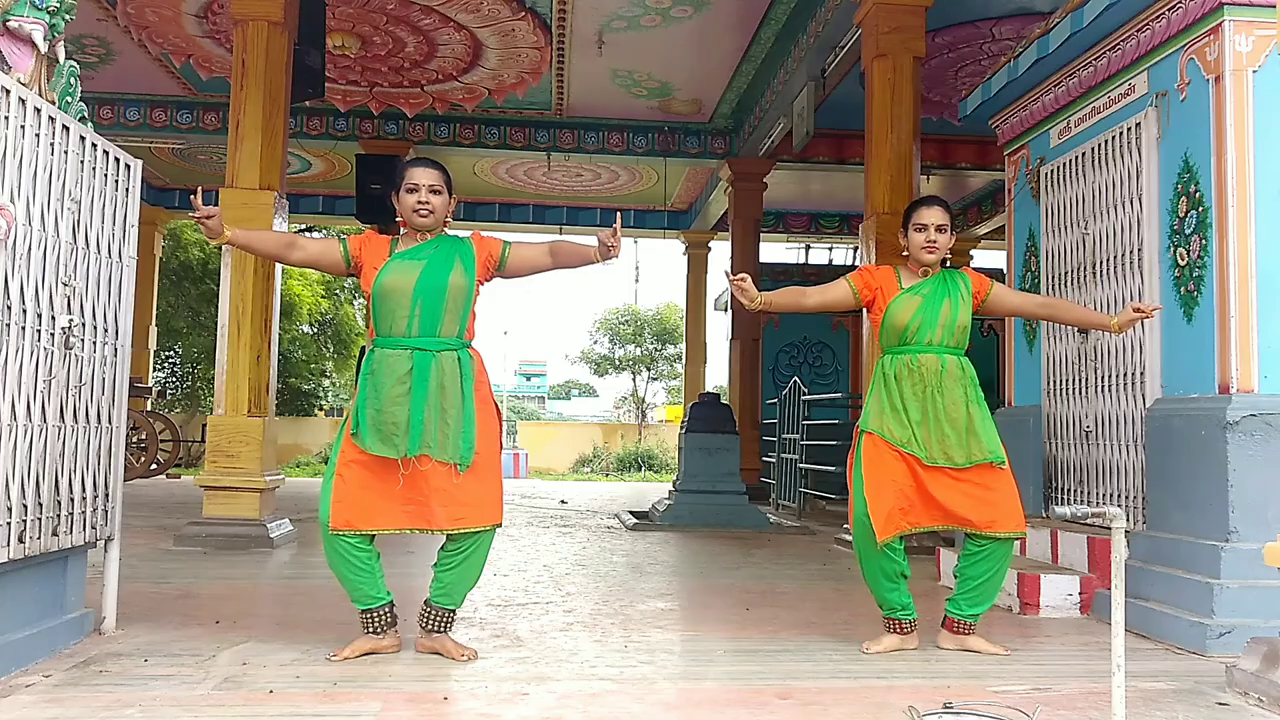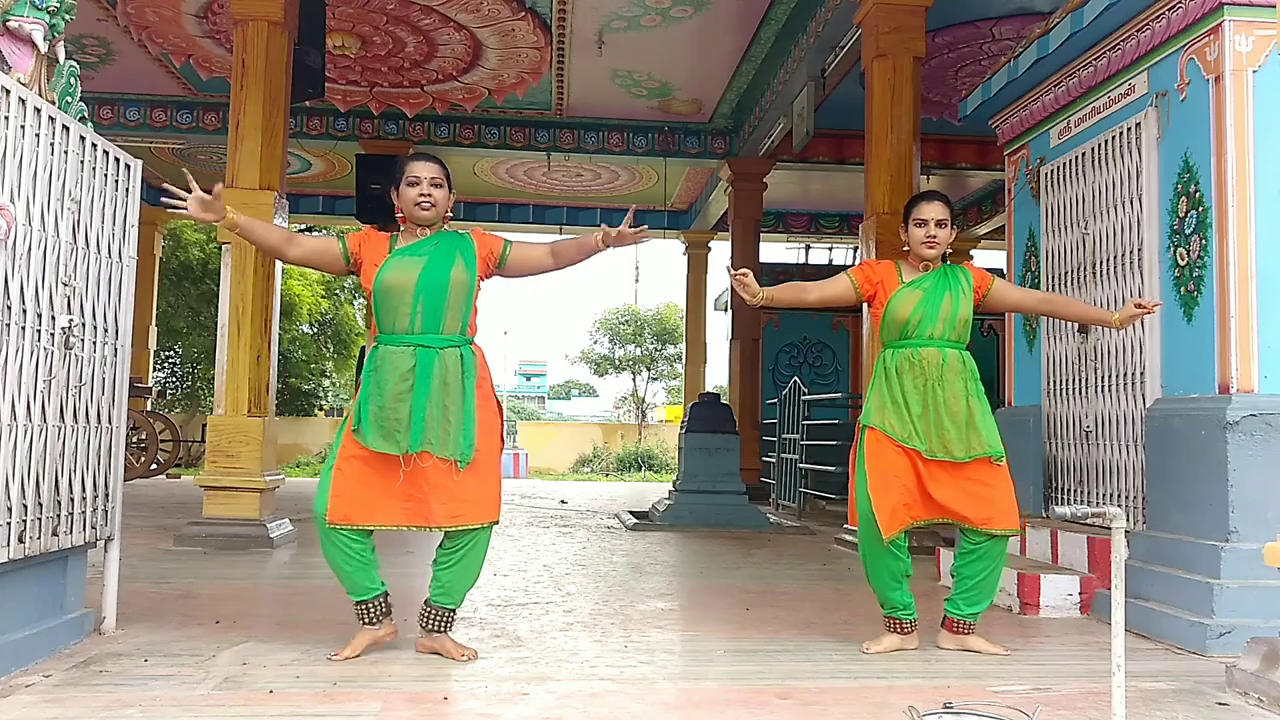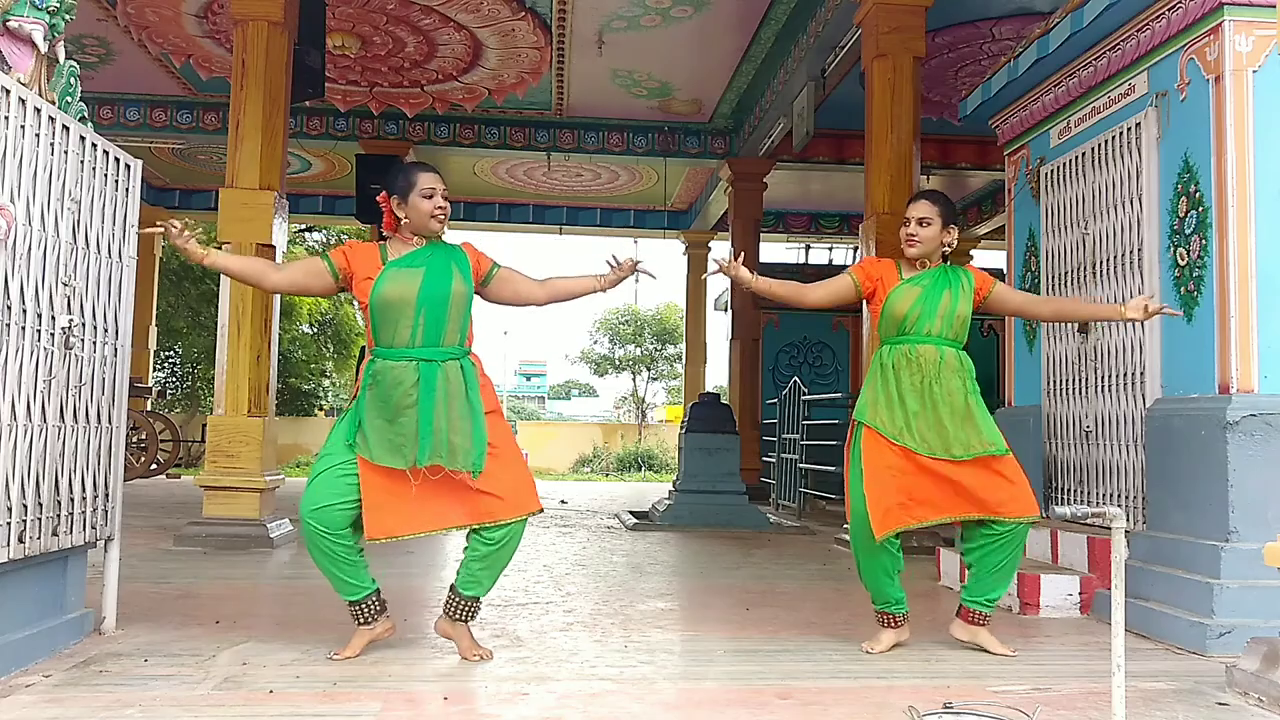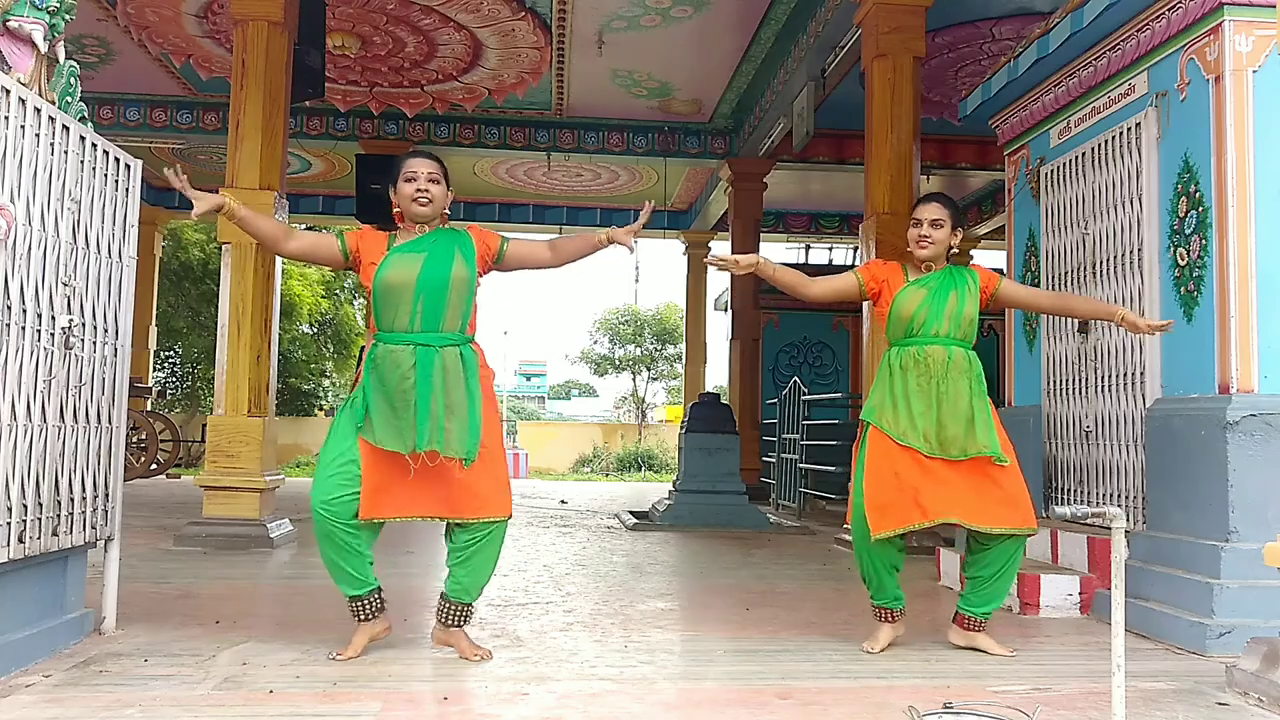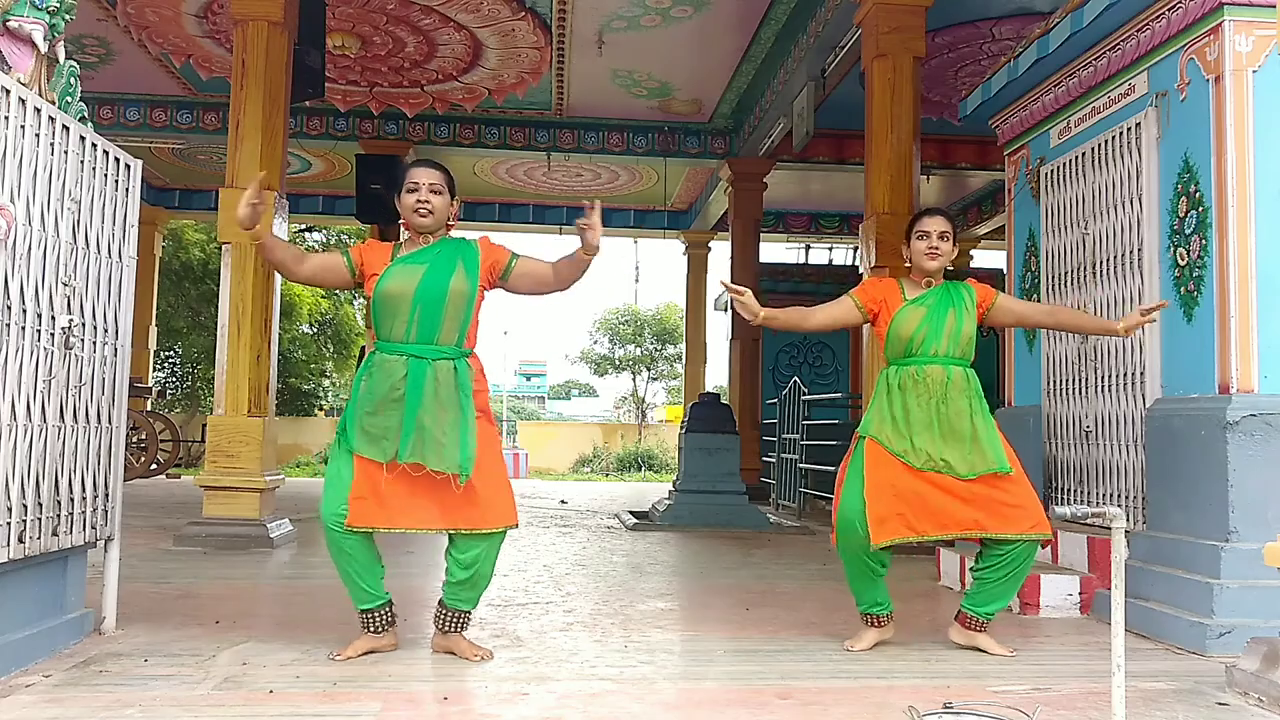
dt=0.3s
person 1, frame 1
left shoulder: (474, 251)
right shoulder: (371, 249)
left elbow: (549, 254)
right elbow: (295, 248)
left wrist: (596, 251)
right wrist: (227, 234)
left hip: (454, 397)
right hip: (384, 395)
left knee: (472, 513)
right knee: (342, 511)
left ankle: (435, 627)
right ankle: (379, 627)
person 1, frame 2
left shoulder: (475, 247)
right shoulder: (369, 246)
left elbow: (550, 254)
right elbow: (292, 245)
left wrist: (602, 240)
right wrist: (226, 217)
left hip: (457, 392)
right hip: (387, 392)
left knee: (468, 511)
right knee: (339, 507)
left ankle: (435, 626)
right ankle: (375, 618)
person 1, frame 3
left shoulder: (465, 259)
right shoulder: (359, 258)
left elbow: (536, 292)
right elbow: (275, 276)
left wrist: (606, 280)
right wrist: (200, 251)
left hip: (460, 401)
right hip: (384, 404)
left knee: (506, 510)
right knee: (320, 515)
left ankle: (458, 616)
right ankle: (371, 616)
person 1, frame 4
left shoulder: (473, 243)
right shoulder: (369, 244)
left elbow: (549, 252)
right elbow: (289, 241)
left wrist: (608, 237)
right wrist: (225, 204)
left hip: (457, 388)
right hip: (384, 388)
left knee: (481, 507)
right knee: (332, 500)
left ankle: (452, 622)
right ankle: (370, 615)
person 1, frame 5
left shoulder: (479, 254)
right shoulder: (375, 255)
left elbow: (553, 280)
right elbow: (299, 267)
left wrist: (587, 251)
right wrist: (255, 229)
left hip: (453, 400)
right hip: (381, 398)
left knee: (481, 516)
right knee: (343, 511)
left ankle: (450, 628)
right ankle: (378, 626)
person 2, frame 1
left shoulder: (968, 285)
right shoulder: (876, 280)
left elbow: (1041, 306)
right elbow: (810, 298)
left wrist: (1113, 322)
right wrist: (759, 301)
left hip: (957, 414)
right hip: (894, 412)
left knee: (995, 517)
right knee: (874, 518)
left ankle: (960, 625)
right ankle: (900, 625)
person 2, frame 2
left shoulder: (970, 279)
right shoulder: (877, 274)
left elbow: (1042, 301)
right elbow: (812, 292)
left wrist: (1114, 318)
right wrist: (761, 295)
left hip: (957, 407)
right hip: (895, 407)
left knee: (988, 514)
right knee: (880, 513)
left ankle: (960, 625)
right ankle: (900, 624)
person 2, frame 3
left shoulder: (969, 281)
right shoulder: (877, 272)
left elbow: (1042, 306)
right elbow: (809, 294)
left wrist: (1121, 312)
right wrist: (752, 282)
left hip: (954, 406)
right hip: (890, 406)
left knee: (1008, 505)
right knee: (872, 512)
left ankle: (972, 616)
right ankle: (892, 619)
person 2, frame 4
left shoulder: (975, 280)
right shoulder: (883, 275)
left elbow: (1049, 299)
right elbow: (811, 288)
left wrist: (1123, 317)
right wrist: (758, 265)
left hip: (963, 407)
right hip: (899, 407)
left knee: (1005, 515)
right knee: (873, 511)
left ankle: (970, 622)
right ankle: (889, 615)
person 2, frame 5
left shoulder: (971, 295)
right shoulder: (880, 292)
left elbow: (1043, 317)
right elbow: (813, 319)
left wrist: (1114, 326)
right wrist: (761, 315)
left hip: (964, 423)
right hip: (897, 422)
left knee: (1021, 522)
right knee: (856, 518)
left ankle: (972, 621)
right ankle: (877, 619)
